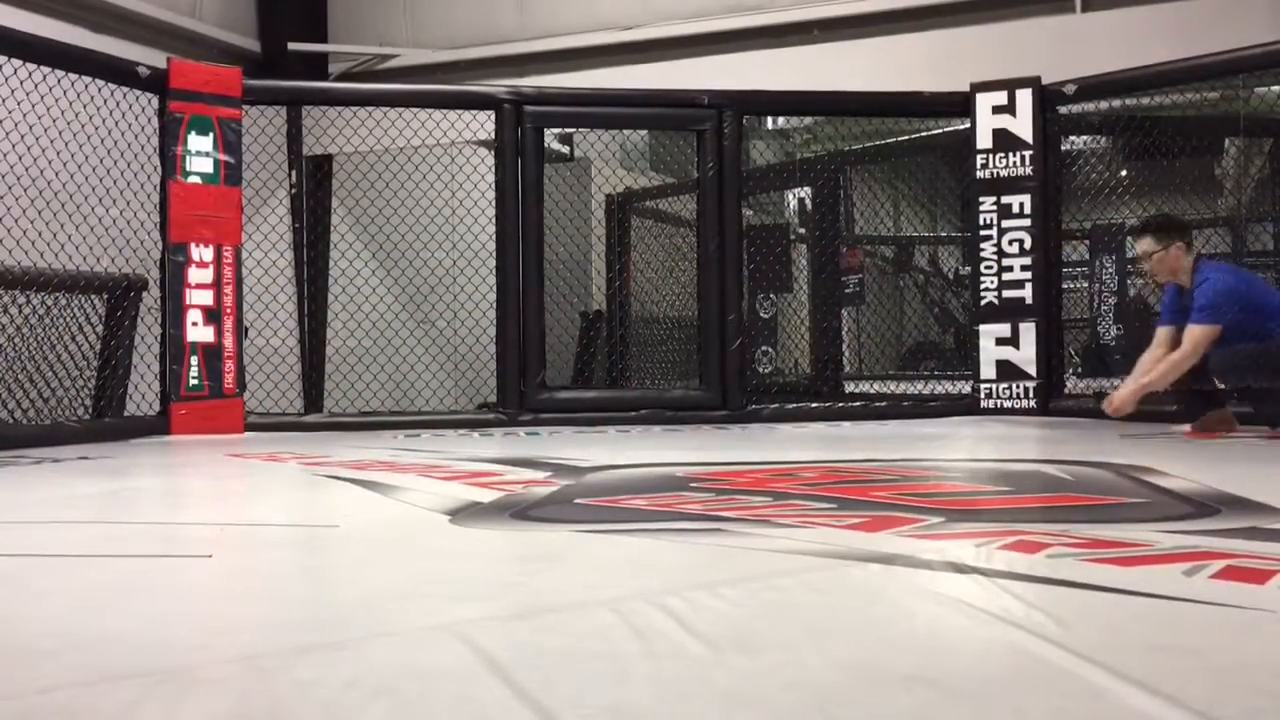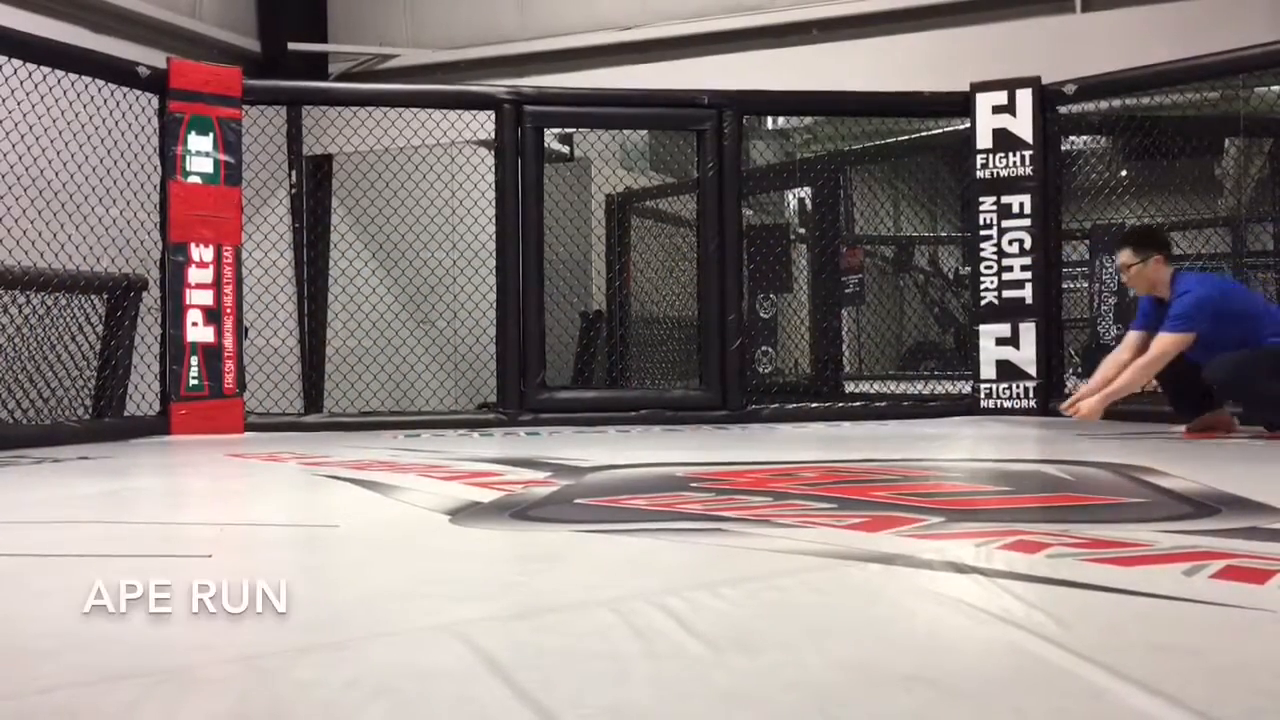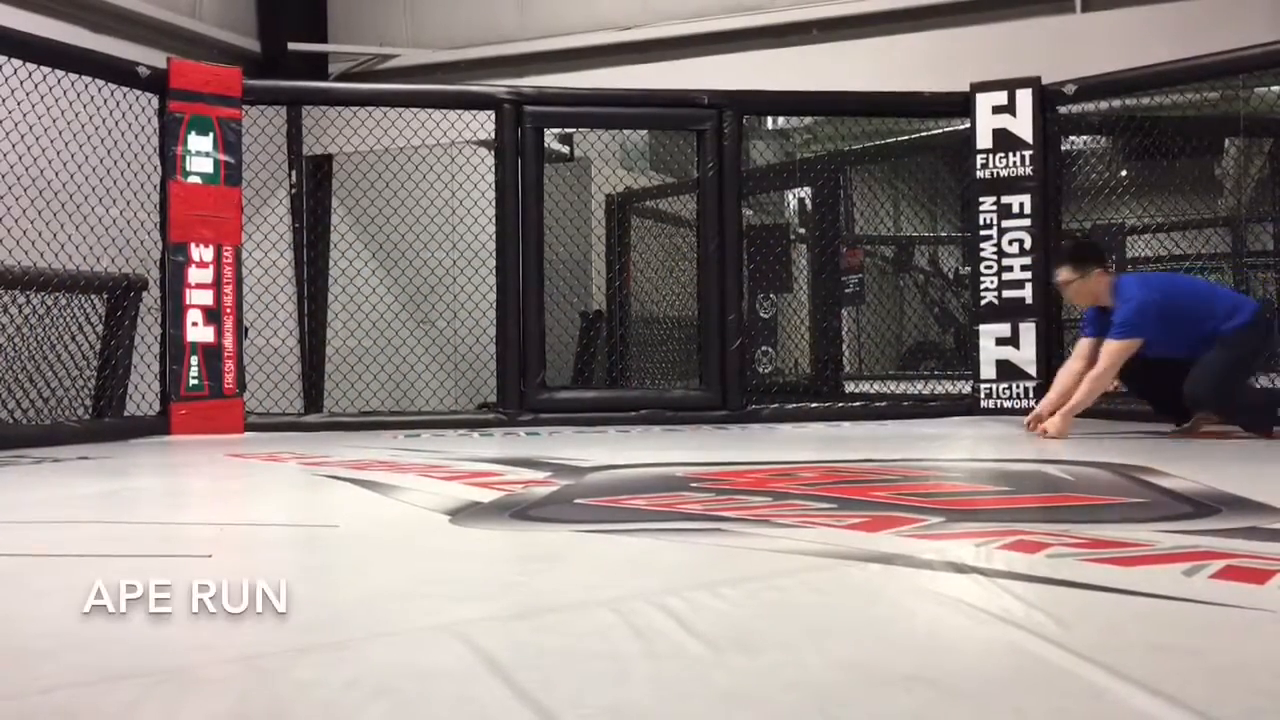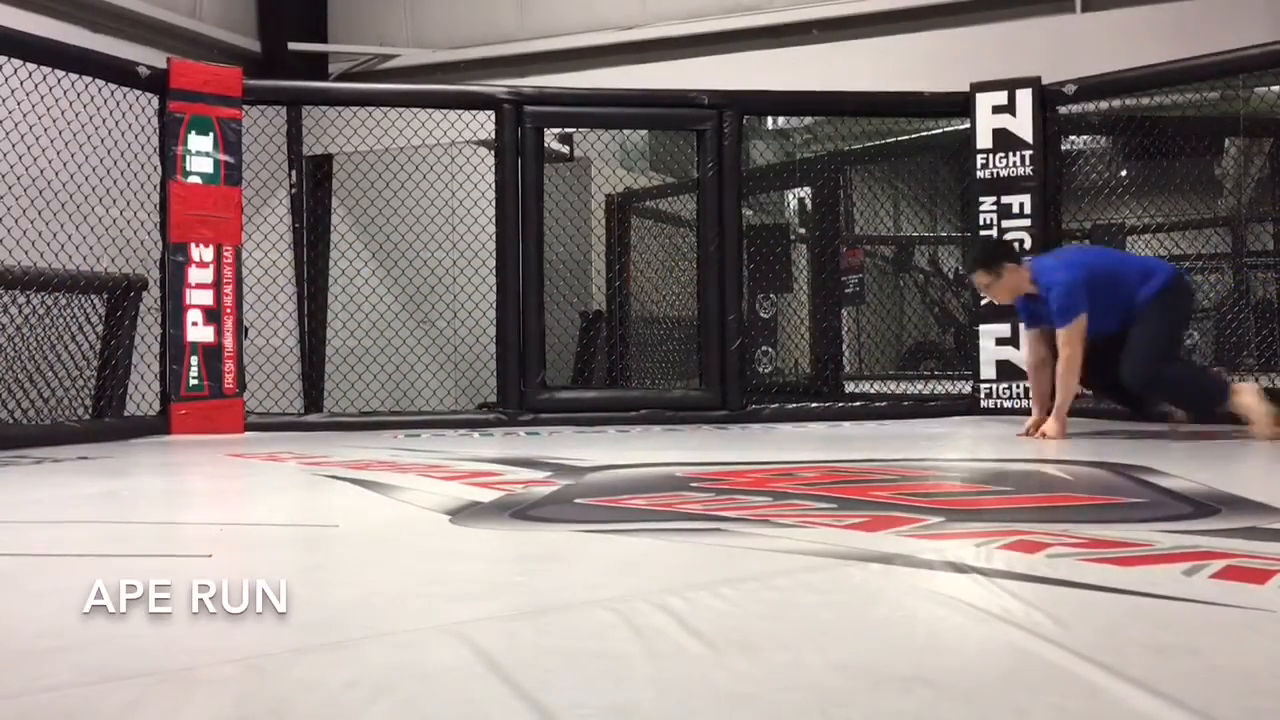
dt=0.2s
person 1, frame 1
left shoulder: (1216, 285)
left elbow: (1190, 353)
right elbow: (1159, 350)
left wrist: (1136, 391)
left knee: (1215, 362)
right ankle: (1216, 416)
person 1, frame 2
left shoulder: (1194, 296)
right shoulder: (1153, 301)
left elbow: (1154, 360)
right elbow: (1124, 354)
left wrist: (1101, 400)
right wrist: (1085, 395)
left knee: (1221, 373)
right ankle: (1213, 415)
person 1, frame 3
left shoulder: (1136, 300)
right shoulder: (1099, 310)
left elbow: (1104, 371)
right elbow: (1076, 364)
left wrist: (1064, 417)
right wrist: (1045, 408)
left hip: (1241, 329)
left knee: (1201, 390)
right ankle: (1199, 415)
person 1, frame 4
left shoulder: (1059, 282)
right shoulder: (1026, 294)
left elbow: (1069, 358)
right elbow: (1037, 359)
left wrist: (1057, 418)
right wrist: (1039, 413)
left hip: (1160, 294)
right hip: (1128, 310)
left knee: (1140, 373)
right knee: (1092, 371)
left ankle: (1236, 395)
